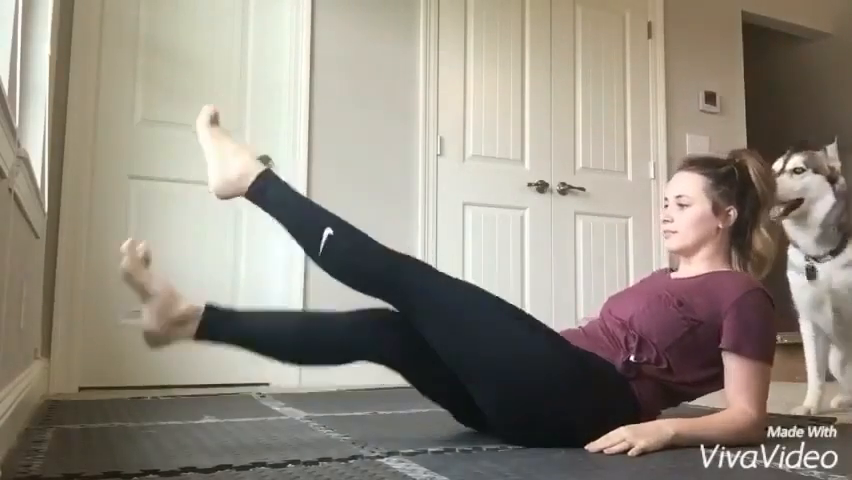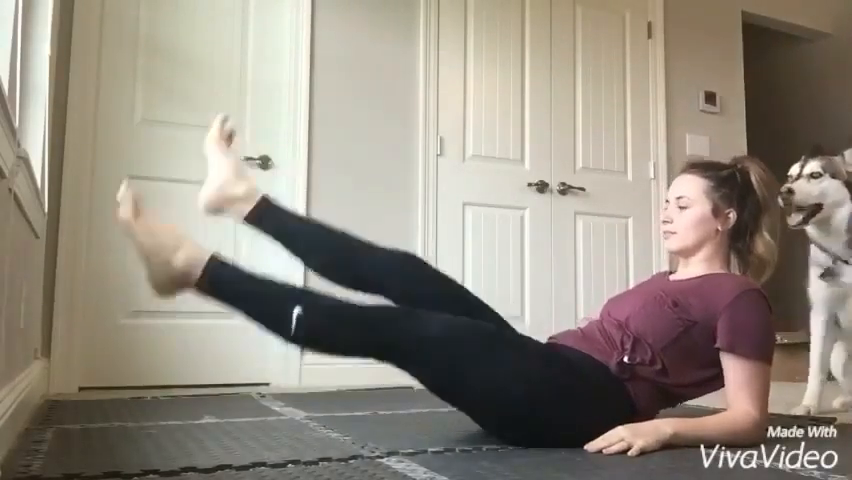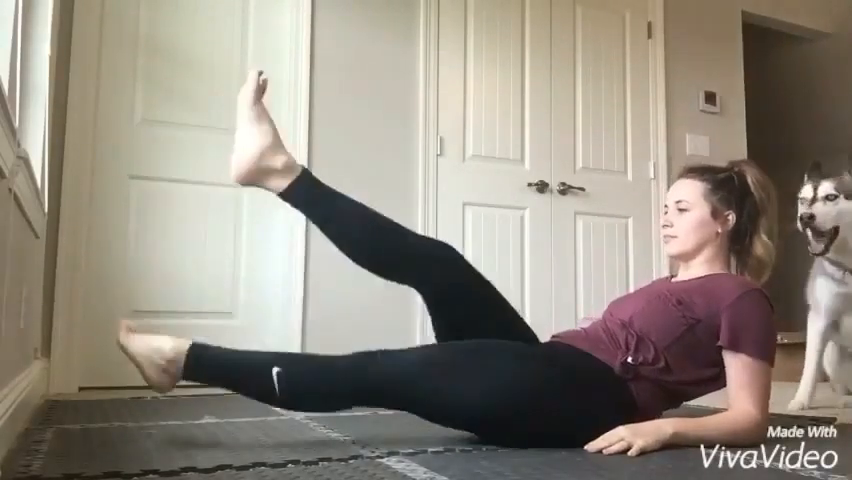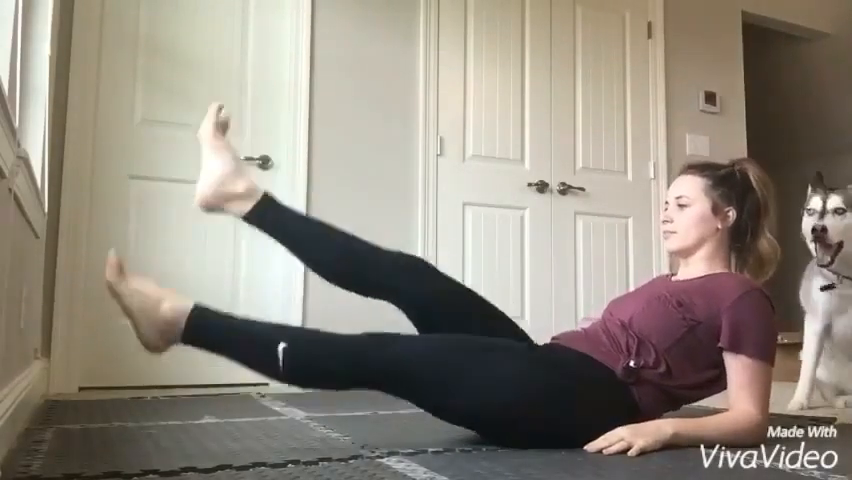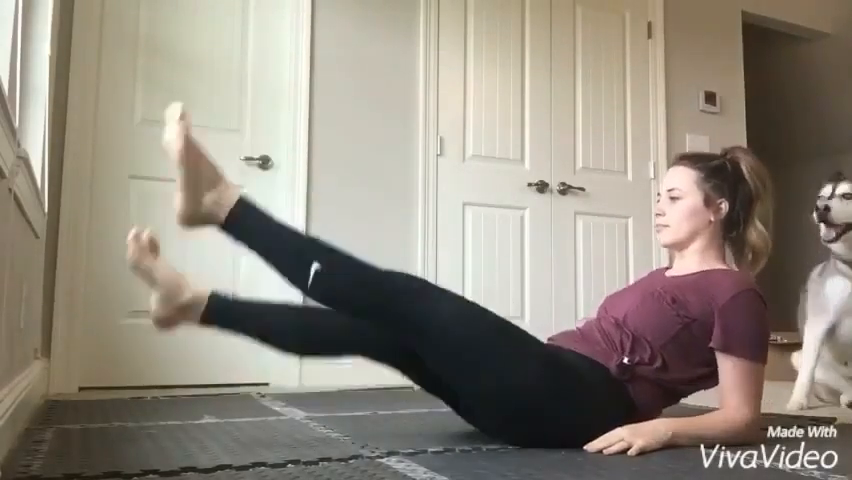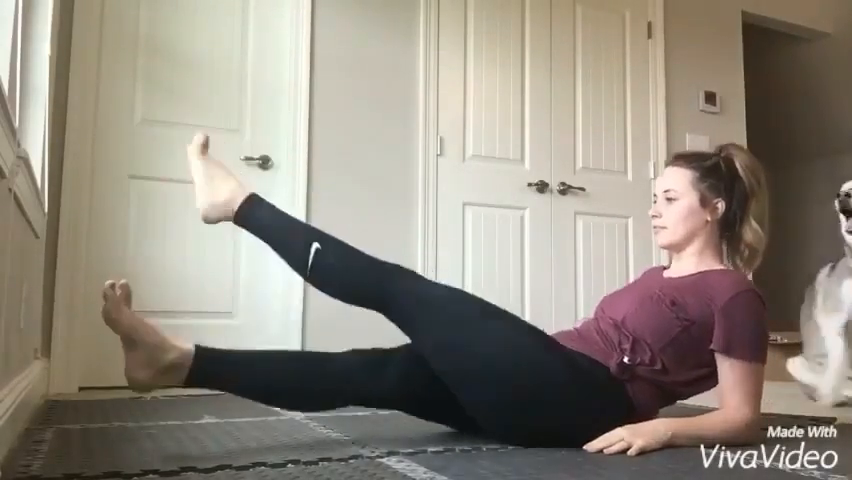
dt=0.1s
person 1, frame 1
left shoulder: (741, 299)
right shoulder: (671, 280)
left elbow: (748, 418)
left wrist: (667, 427)
left hip: (589, 402)
right hip: (549, 393)
left knee: (414, 284)
right knee: (386, 329)
right ankle: (189, 317)
person 1, frame 2
left shoulder: (739, 300)
right shoulder: (670, 284)
left elbow: (749, 419)
left wrist: (664, 427)
left hip: (583, 405)
right hip: (547, 392)
left knee: (392, 327)
right knee: (408, 279)
left ankle: (200, 263)
person 1, frame 3
left shoulder: (740, 301)
right shoulder: (674, 284)
left elbow: (750, 419)
left wrist: (666, 424)
left hip: (586, 401)
right hip: (549, 380)
left knee: (380, 373)
right knee: (432, 262)
left ankle: (185, 357)
right ankle: (279, 168)
person 1, frame 4
left shoulder: (740, 301)
right shoulder: (674, 285)
left elbow: (750, 418)
left wrist: (664, 426)
left hip: (586, 405)
right hip: (545, 385)
left knee: (384, 355)
right knee: (415, 284)
left ankle: (181, 318)
right ankle: (246, 194)
person 1, frame 5
left shoulder: (732, 295)
right shoulder: (669, 276)
left elbow: (744, 417)
left wrist: (662, 425)
left hip: (581, 403)
right hip: (547, 390)
left knee: (402, 300)
right knee: (372, 327)
left ankle: (222, 204)
right ankle: (193, 302)
person 1, frame 6
left shoulder: (732, 296)
right shoulder: (665, 276)
left elbow: (743, 419)
left wrist: (662, 426)
left hip: (584, 407)
right hip: (541, 390)
left knee: (401, 290)
right knee: (365, 373)
left ankle: (237, 201)
right ankle: (178, 360)
